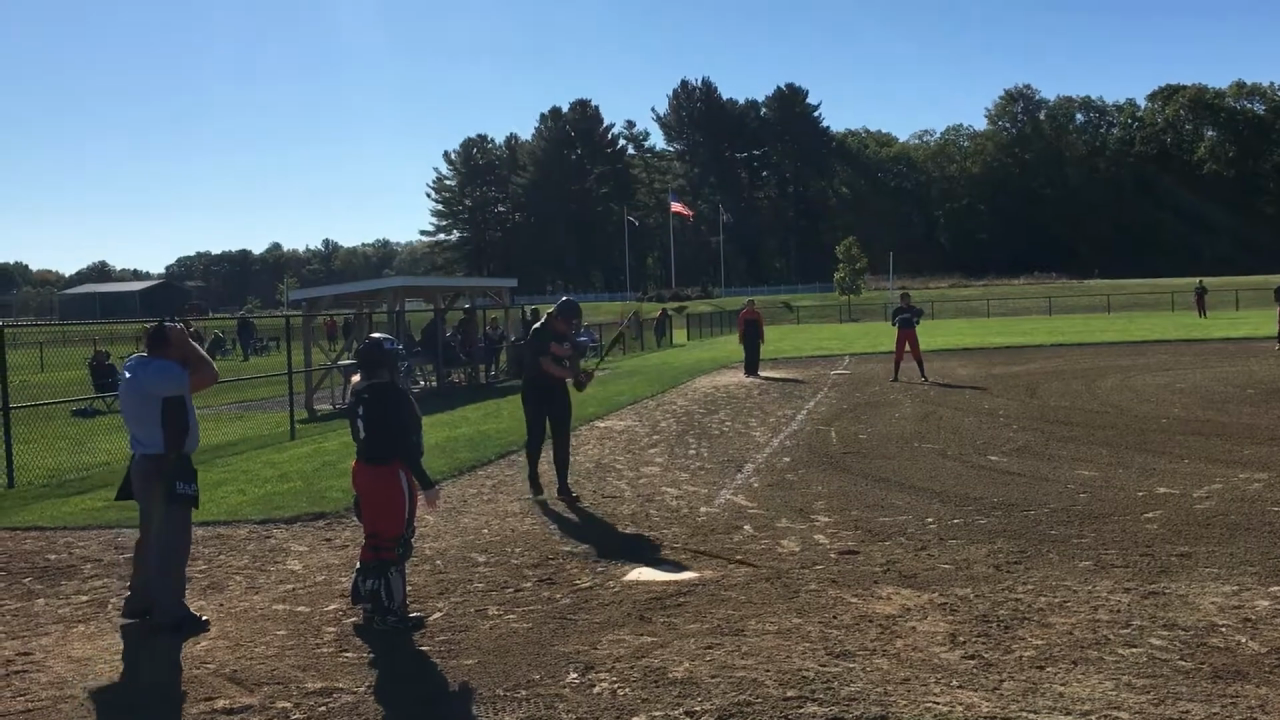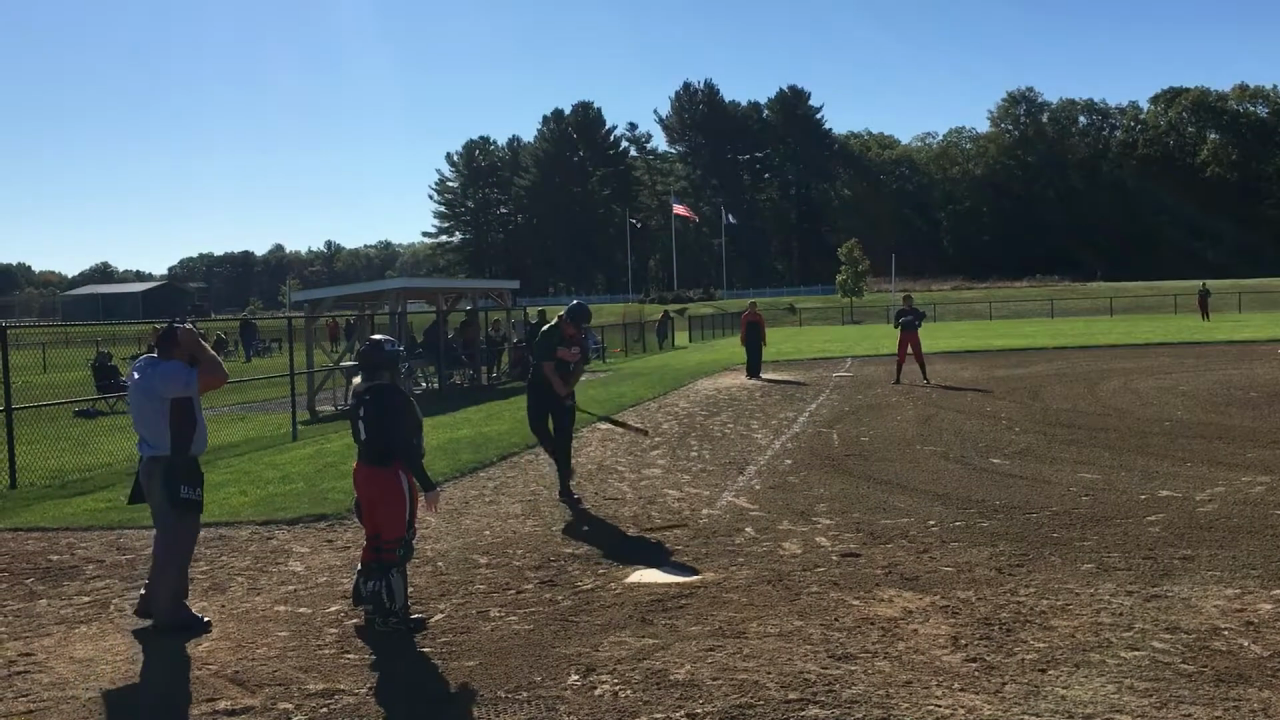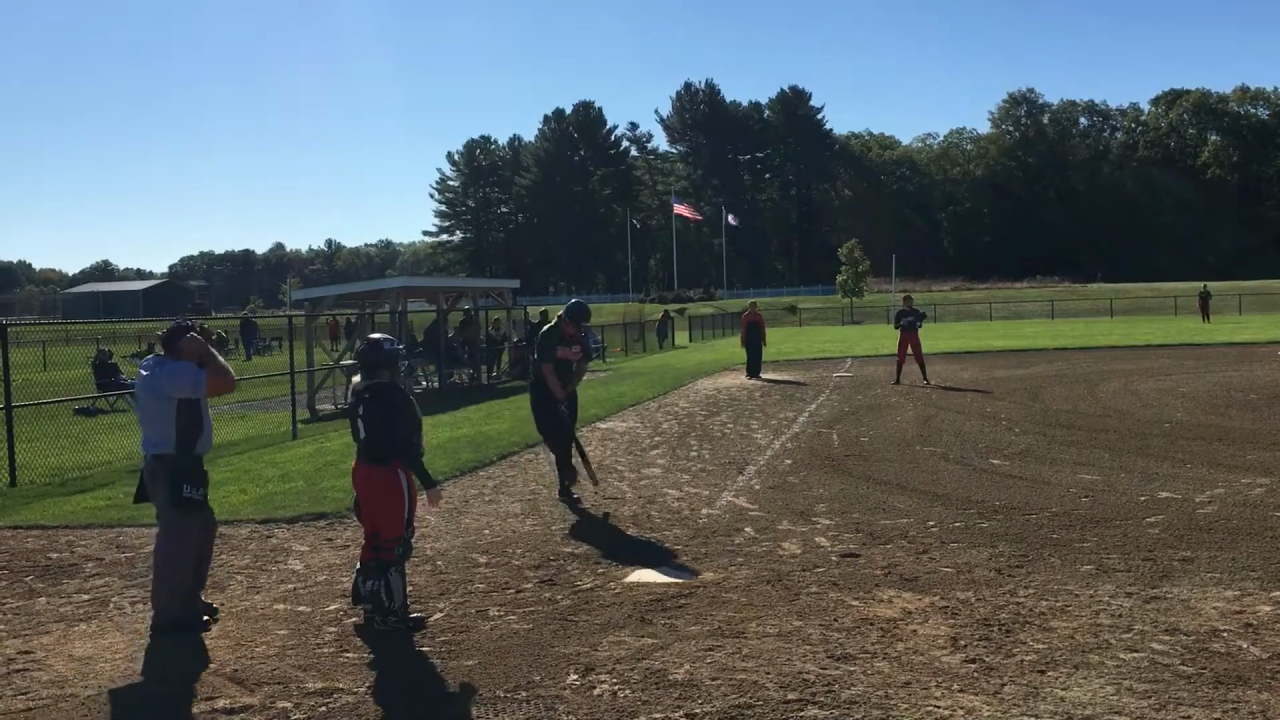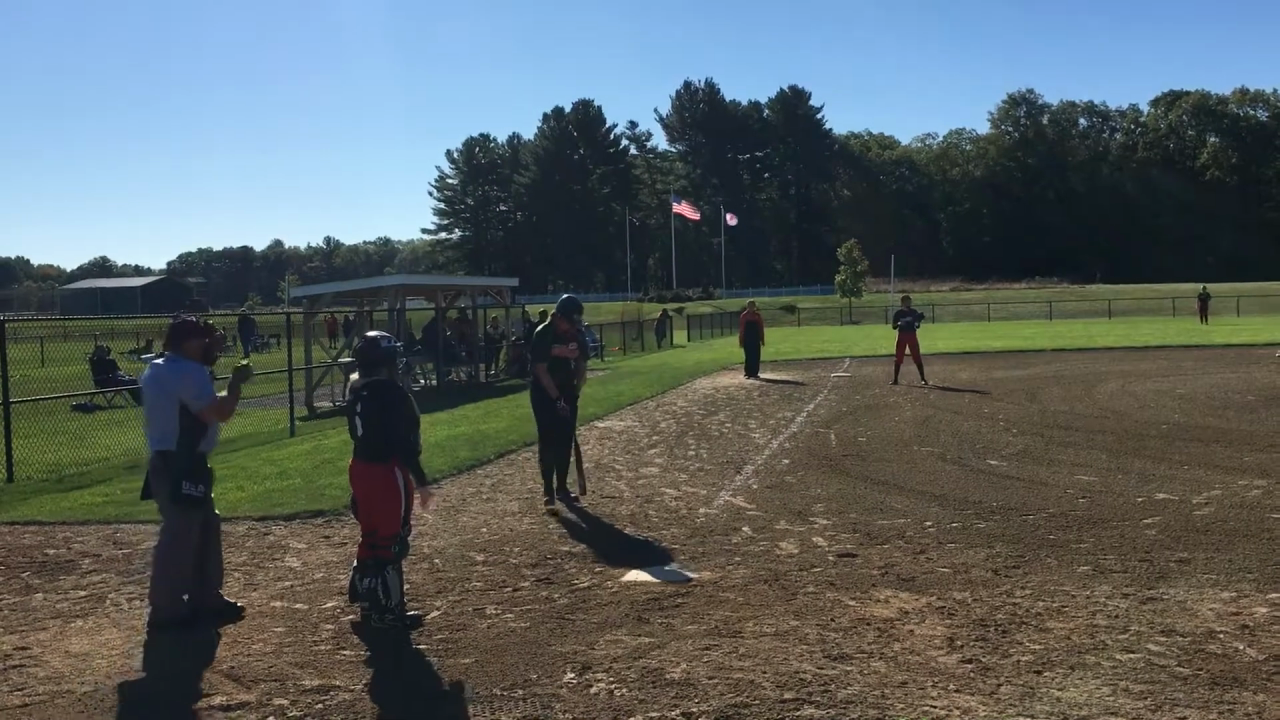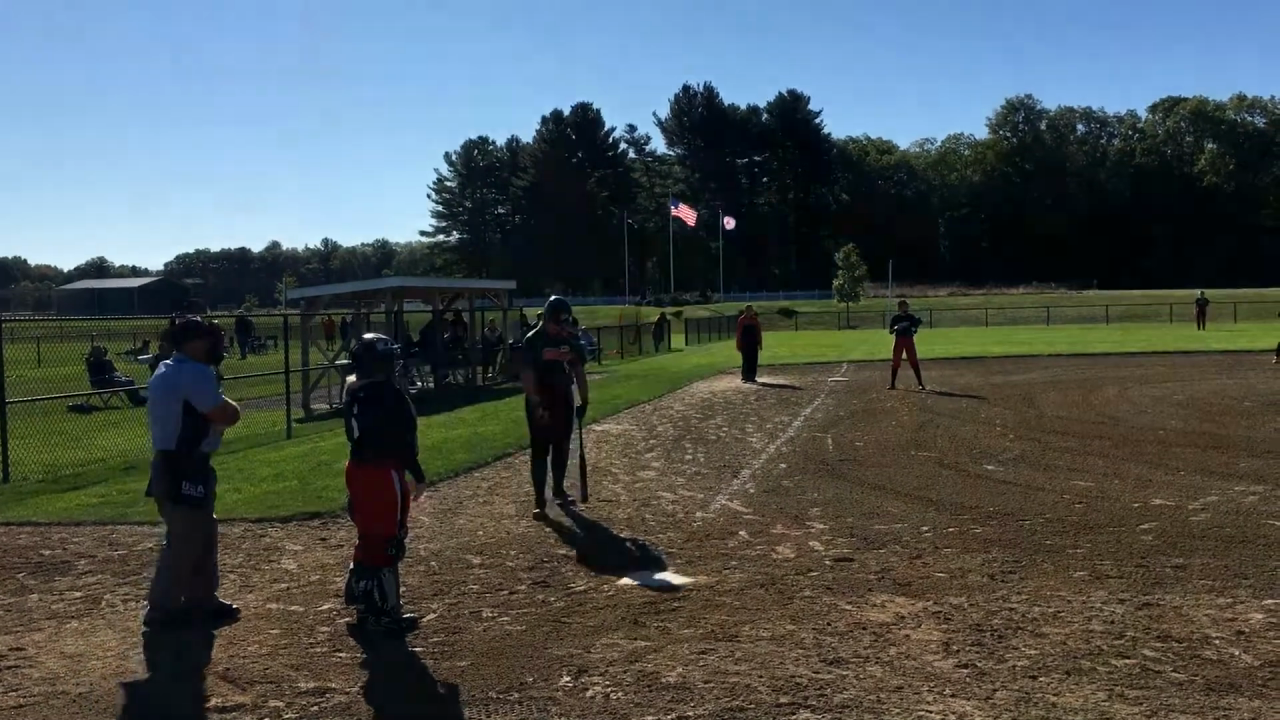
dt=0.2s
person 1, frame 1
left shoulder: (135, 367)
right shoulder: (160, 373)
right elbow: (209, 376)
right wrist: (186, 341)
left hip: (147, 464)
right hip: (166, 469)
left knee: (153, 537)
right knee: (173, 540)
left ankle: (140, 600)
right ankle: (170, 612)
person 1, frame 2
left shoulder: (145, 367)
right shoulder: (169, 374)
right elbow: (218, 376)
right wrist: (195, 342)
left hip: (159, 466)
right hip: (174, 471)
left knee: (175, 537)
right knee: (176, 541)
left ankle: (154, 600)
right ankle: (171, 614)
person 1, frame 3
left shoulder: (151, 368)
right shoulder: (178, 372)
right elbow: (226, 382)
right wrist: (206, 349)
left hip: (165, 465)
right hip: (176, 470)
left knee: (201, 529)
right knee: (177, 540)
left ankle: (187, 600)
right ankle: (170, 614)
person 1, frame 4
left shoulder: (157, 368)
right shoulder: (188, 372)
right elbow: (217, 412)
left wrist: (210, 352)
right wrist: (236, 382)
left hip: (170, 463)
right hip: (181, 468)
left knee: (205, 529)
right knee: (178, 538)
left ankle: (206, 599)
right ankle: (167, 610)
person 1, frame 5
left shoulder: (166, 371)
right shoulder: (194, 373)
right elbow: (226, 417)
right wrist: (231, 406)
left hip: (174, 465)
right hip: (184, 469)
left knee: (201, 535)
right knee: (183, 542)
left ankle: (200, 600)
right ankle: (163, 609)
person 2, frame 1
left shoulder: (359, 394)
right shoulder: (393, 395)
left elbow: (363, 437)
right elbow: (405, 445)
right wrist: (426, 483)
left hip: (365, 471)
right hip: (390, 474)
left knee: (375, 540)
right knee: (394, 543)
left ankle: (371, 605)
right ankle: (390, 613)
person 2, frame 2
left shoulder: (360, 395)
right shoulder: (393, 396)
left elbow: (365, 438)
right elbow: (406, 447)
right wrist: (427, 486)
left hip: (366, 472)
right hip: (391, 475)
left knee: (376, 541)
right knee: (395, 544)
left ankle: (373, 606)
right ankle: (392, 614)
person 2, frame 3
left shoulder: (359, 393)
right shoulder: (393, 395)
left elbow: (363, 436)
right elbow: (406, 445)
right wrist: (428, 483)
left hip: (365, 470)
right hip: (390, 474)
left knee: (375, 539)
right knee: (394, 543)
left ankle: (372, 604)
right ankle: (391, 612)
person 2, frame 4
left shoulder: (357, 390)
right shoulder: (392, 393)
left elbow: (360, 432)
right elbow: (403, 441)
right wrist: (421, 480)
left hip: (362, 467)
right hip: (387, 472)
left knee: (372, 537)
right knee: (391, 540)
left ankle: (369, 602)
right ankle: (387, 609)
person 2, frame 5
left shoulder: (354, 391)
right shoulder: (389, 395)
right elbow: (402, 443)
right wrist: (419, 477)
left hip: (358, 470)
right hip: (383, 474)
left knee: (368, 539)
right knee: (388, 542)
left ankle: (365, 604)
right ankle: (384, 612)
person 3, frame 1
left shoulder: (569, 335)
right shoulder: (539, 332)
left elbow: (573, 361)
right elbow: (547, 365)
left wrist: (579, 377)
right wrist: (576, 377)
left hip: (559, 388)
right hip: (535, 389)
left knee: (562, 437)
right knee: (536, 435)
left ankle: (563, 486)
right ankle: (533, 475)
person 3, frame 2
left shoulder: (580, 339)
right shoulder: (548, 335)
left elbow: (579, 369)
right elbow: (548, 370)
left wrist: (567, 393)
right wrist: (563, 395)
left hip: (563, 392)
right hip: (540, 389)
left knee: (565, 437)
right knee: (539, 426)
left ankle: (565, 488)
right ankle: (563, 464)
person 3, frame 3
left shoulder: (581, 338)
right shoulder: (548, 335)
left elbow: (581, 368)
right elbow: (547, 371)
left wrist: (568, 392)
right wrist: (560, 399)
left hip: (566, 392)
right hip: (543, 390)
left knee: (566, 438)
right knee: (548, 431)
left ankle: (565, 488)
right ankle: (567, 469)
person 3, frame 4
left shoulder: (577, 336)
right shoulder: (542, 335)
left elbow: (581, 367)
right elbow: (541, 371)
left wrist: (574, 394)
right wrist: (557, 398)
left hip: (567, 392)
right hip: (545, 394)
left knee: (565, 441)
right knee: (547, 440)
left ankle: (561, 487)
right ankle: (548, 489)
person 3, frame 5
left shoulder: (571, 339)
right shoulder: (533, 340)
left elbow: (579, 371)
right elbow: (528, 376)
left wrist: (584, 401)
right wrist: (537, 405)
left hip: (563, 400)
right hip: (539, 403)
left knee: (561, 448)
right knee: (540, 451)
left ankle: (558, 489)
right ankle: (540, 501)
